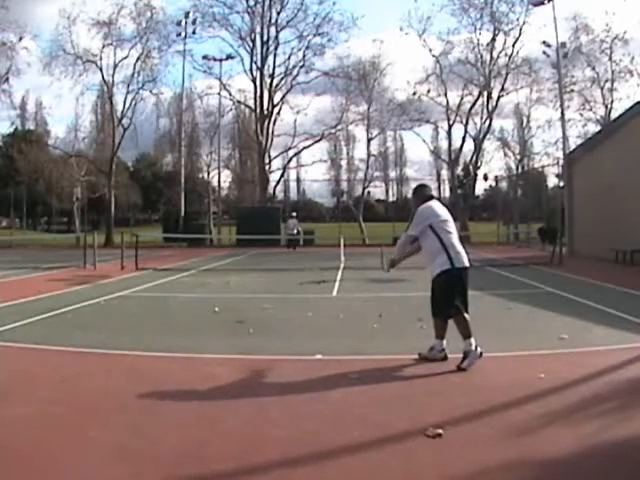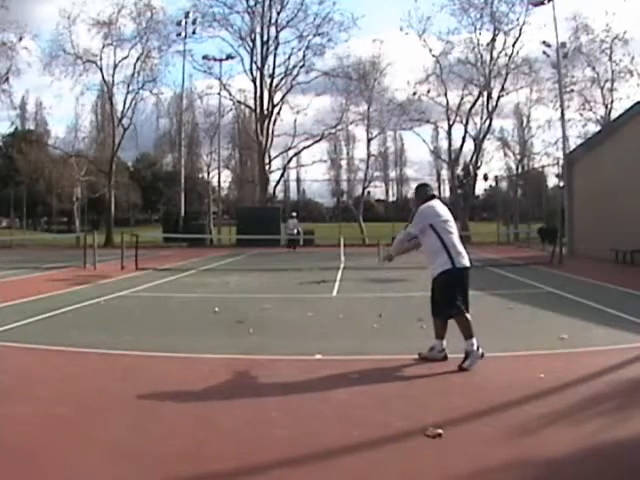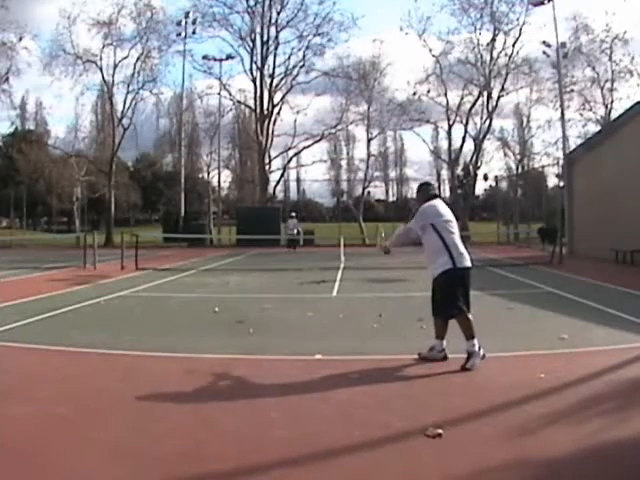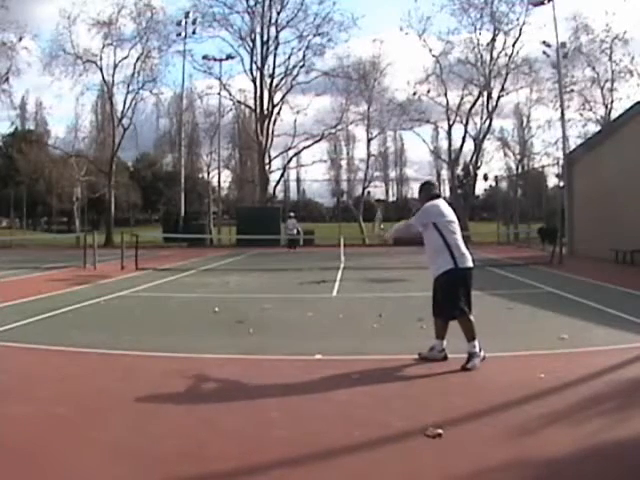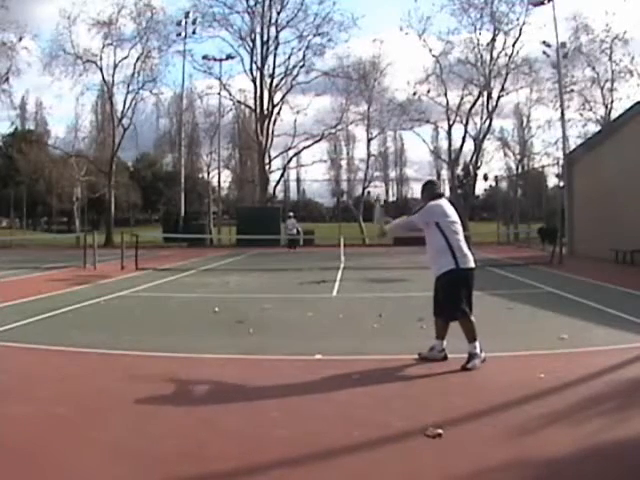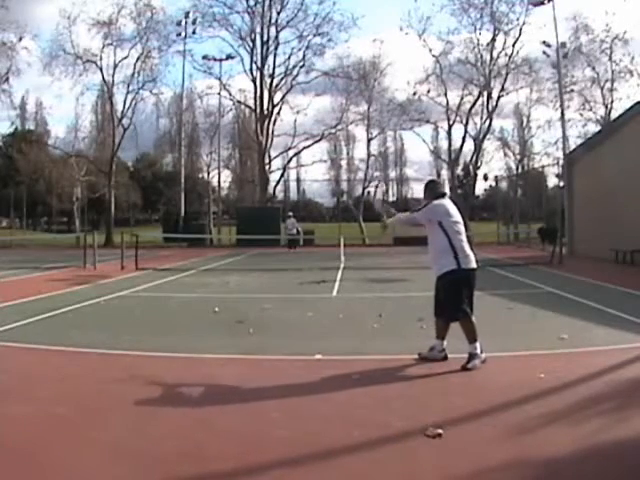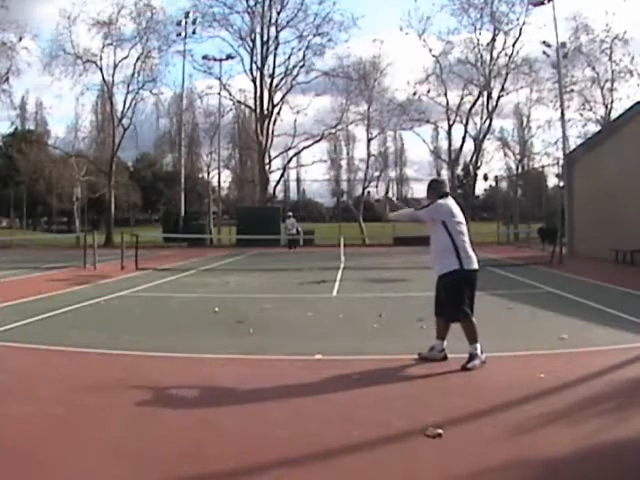
dt=0.1s
person 1, frame 1
left shoulder: (425, 210)
right shoulder: (433, 211)
left elbow: (408, 237)
right elbow: (419, 243)
left wrist: (395, 257)
right wrist: (400, 259)
left hip: (451, 267)
right hip: (444, 268)
left knee: (455, 308)
right knee: (439, 310)
left ankle: (471, 347)
right ankle: (439, 348)
person 1, frame 2
left shoulder: (427, 209)
right shoulder: (434, 209)
left elbow: (407, 235)
right elbow: (418, 240)
left wrist: (392, 252)
right wrist: (398, 252)
left hip: (452, 267)
right hip: (444, 268)
left knee: (456, 308)
right knee: (439, 310)
left ankle: (473, 348)
right ankle: (439, 348)
person 1, frame 3
left shoulder: (428, 208)
right shoulder: (435, 209)
left elbow: (407, 230)
right elbow: (416, 234)
left wrist: (389, 245)
right wrist: (395, 243)
left hip: (453, 267)
right hip: (445, 268)
left knee: (458, 308)
right knee: (439, 310)
left ankle: (474, 349)
right ankle: (439, 349)
person 1, frame 4
left shoulder: (431, 208)
right shoulder: (437, 209)
left elbow: (408, 226)
right elbow: (416, 230)
left wrist: (389, 235)
right wrist: (394, 234)
left hip: (455, 268)
right hip: (446, 268)
left knee: (459, 310)
right knee: (440, 310)
left ankle: (475, 350)
right ankle: (439, 349)
person 1, frame 5
left shoulder: (434, 207)
right shoulder: (439, 209)
left elbow: (408, 222)
right elbow: (416, 224)
left wrist: (388, 228)
right wrist: (394, 224)
left hip: (456, 268)
right hip: (447, 269)
left knee: (460, 311)
right knee: (441, 311)
left ankle: (476, 351)
right ankle: (439, 349)
person 1, frame 6
left shoulder: (437, 206)
right shoulder: (441, 208)
left elbow: (410, 218)
right elbow: (416, 219)
left wrist: (389, 221)
right wrist: (395, 217)
left hip: (458, 268)
right hip: (449, 269)
left knee: (461, 311)
right knee: (442, 311)
left ankle: (476, 351)
right ankle: (439, 349)
person 1, frame 7
left shoulder: (441, 205)
right shoulder: (442, 208)
left elbow: (413, 215)
right elbow: (419, 214)
left wrist: (391, 215)
right wrist: (398, 208)
left hip: (459, 269)
right hip: (449, 269)
left knee: (462, 312)
right knee: (442, 311)
left ankle: (476, 352)
right ankle: (439, 349)
